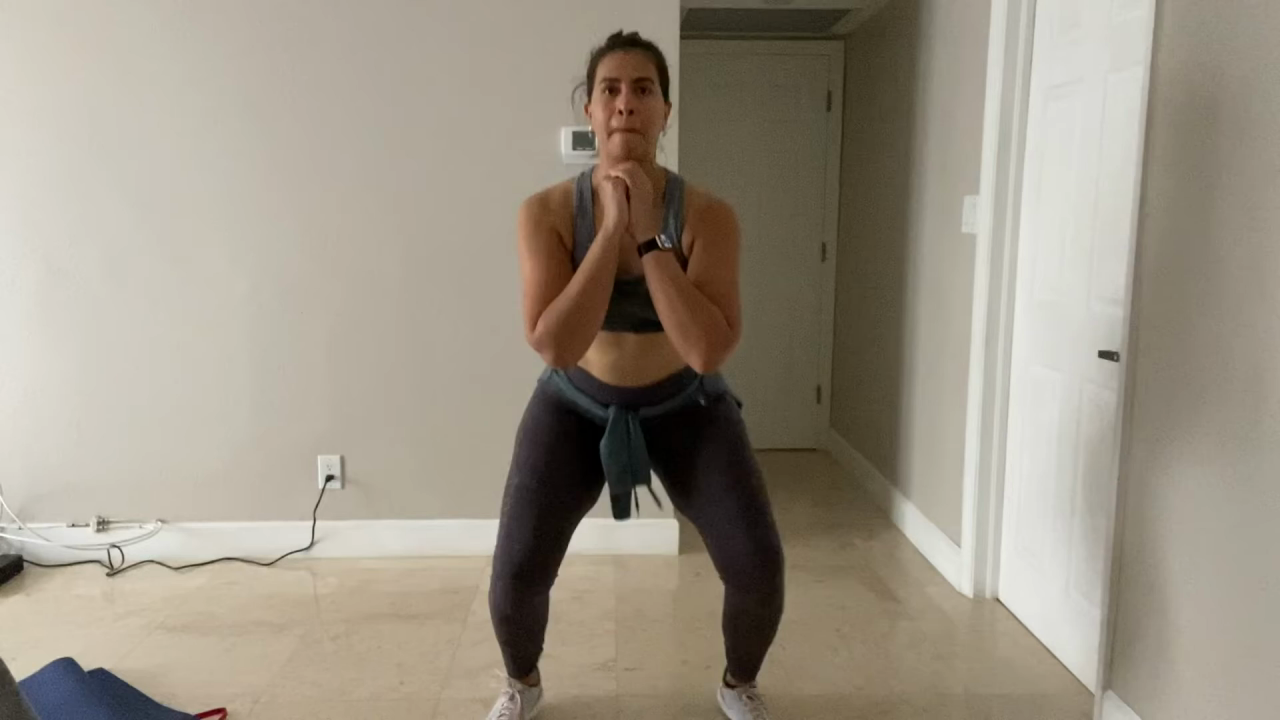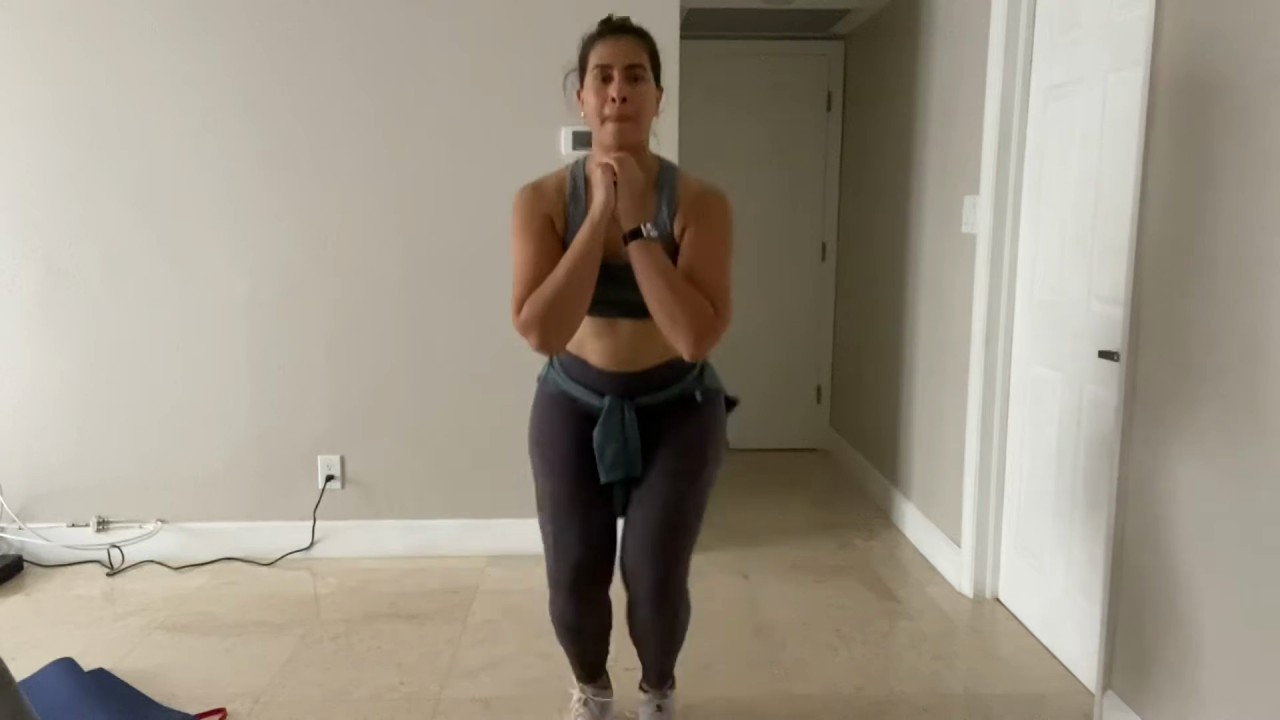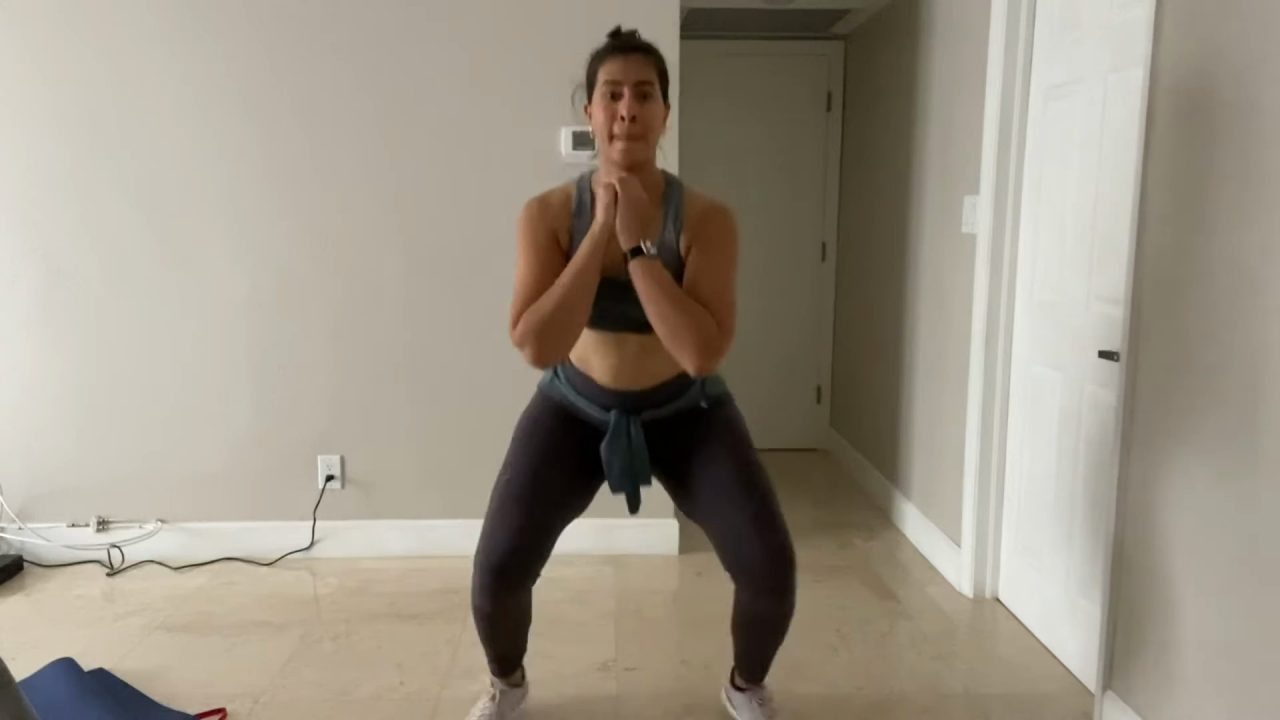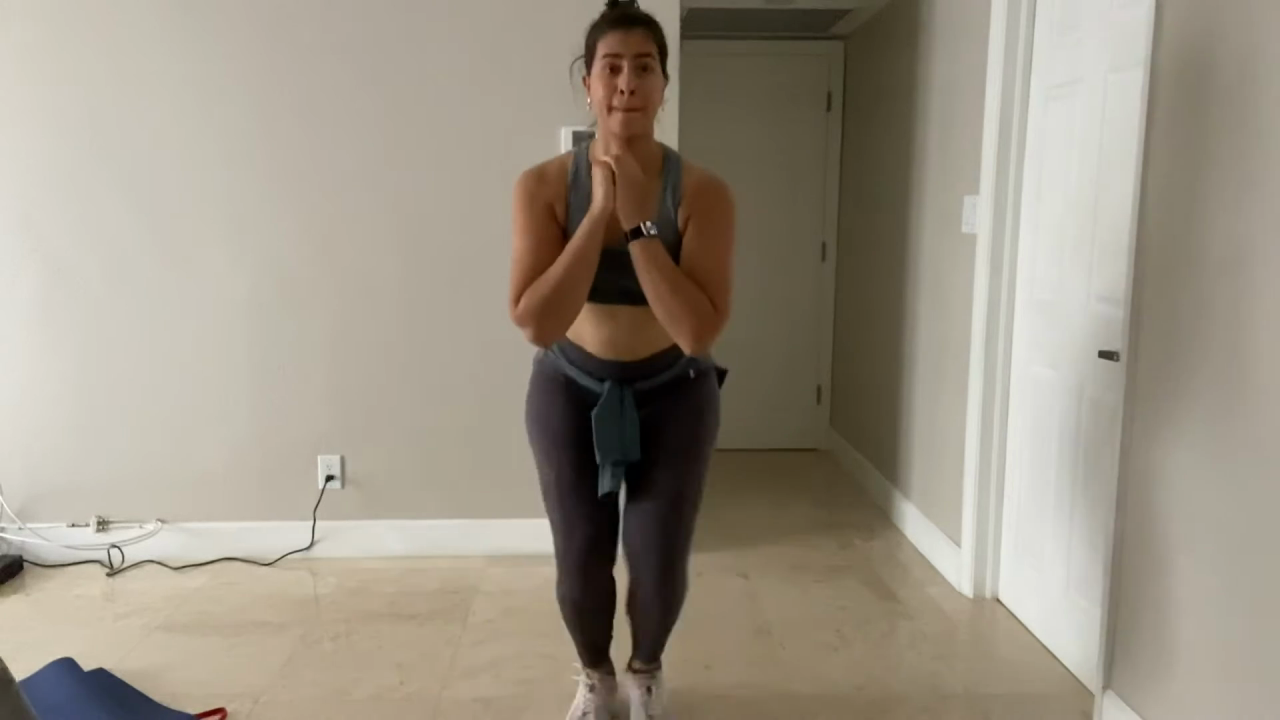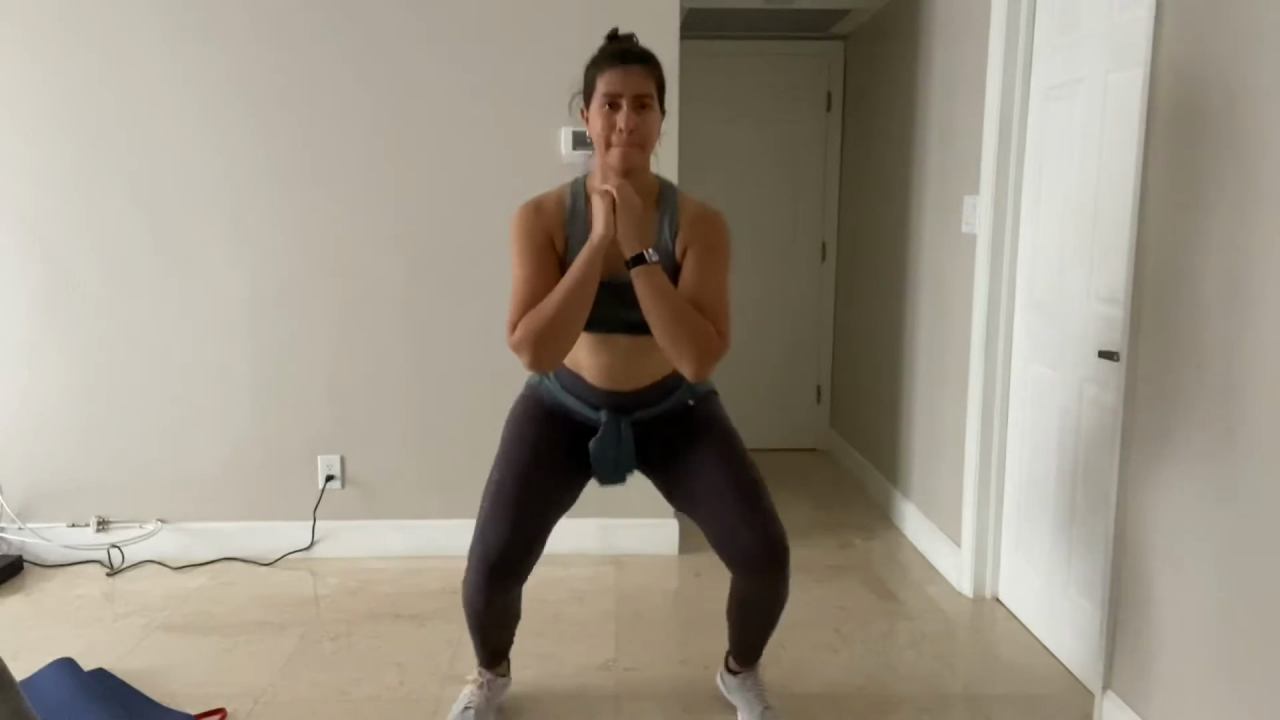
dt=0.4s
person 1, frame 1
left shoulder: (706, 214)
right shoulder: (546, 211)
left elbow: (710, 350)
right elbow: (554, 347)
left wrist: (648, 238)
right wrist: (611, 233)
left hip: (683, 410)
right hip: (576, 409)
left knee: (758, 564)
right knee: (517, 571)
person 1, frame 2
left shoulder: (700, 202)
right shoulder: (541, 199)
left elbow: (699, 336)
right elbow: (540, 333)
left wrist: (638, 226)
right wrist: (600, 218)
left hip: (677, 404)
right hip: (576, 403)
left knee: (655, 574)
right knee: (576, 576)
person 1, frame 3
left shoulder: (706, 217)
right shoulder: (547, 213)
left elbow: (702, 353)
right elbow: (535, 346)
left wrist: (638, 244)
right wrist: (599, 235)
left hip: (684, 413)
right hip: (576, 410)
left knee: (770, 566)
right knee: (499, 566)
person 1, frame 4
left shoulder: (702, 192)
right shoulder: (543, 186)
left elbow: (699, 332)
right elbow: (535, 325)
left wrist: (638, 223)
right wrist: (599, 215)
left hip: (672, 388)
right hip: (572, 385)
left knee: (659, 556)
right knee: (583, 553)
person 1, frame 5
left shoulder: (699, 223)
right shoulder: (542, 216)
left elbow: (701, 359)
right elbow: (533, 351)
left wrist: (639, 250)
right wrist: (599, 243)
left hip: (671, 411)
right hip: (564, 408)
left knee: (764, 552)
right knee: (492, 563)
